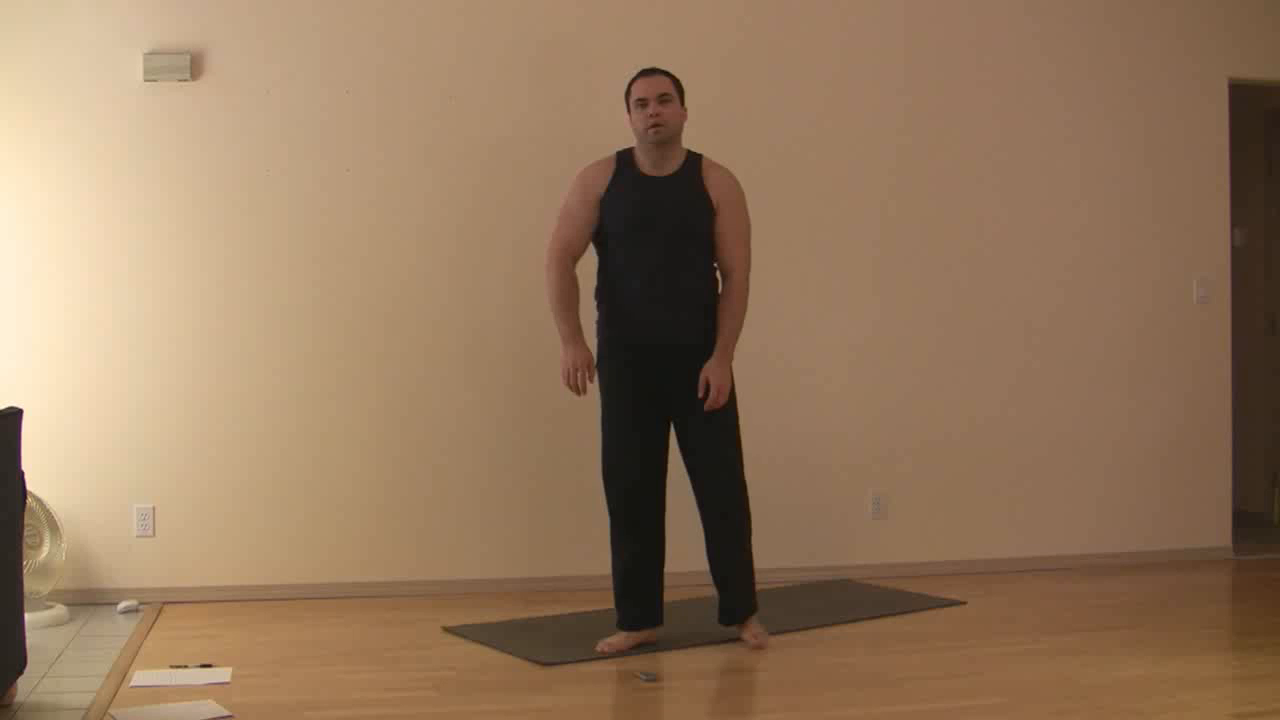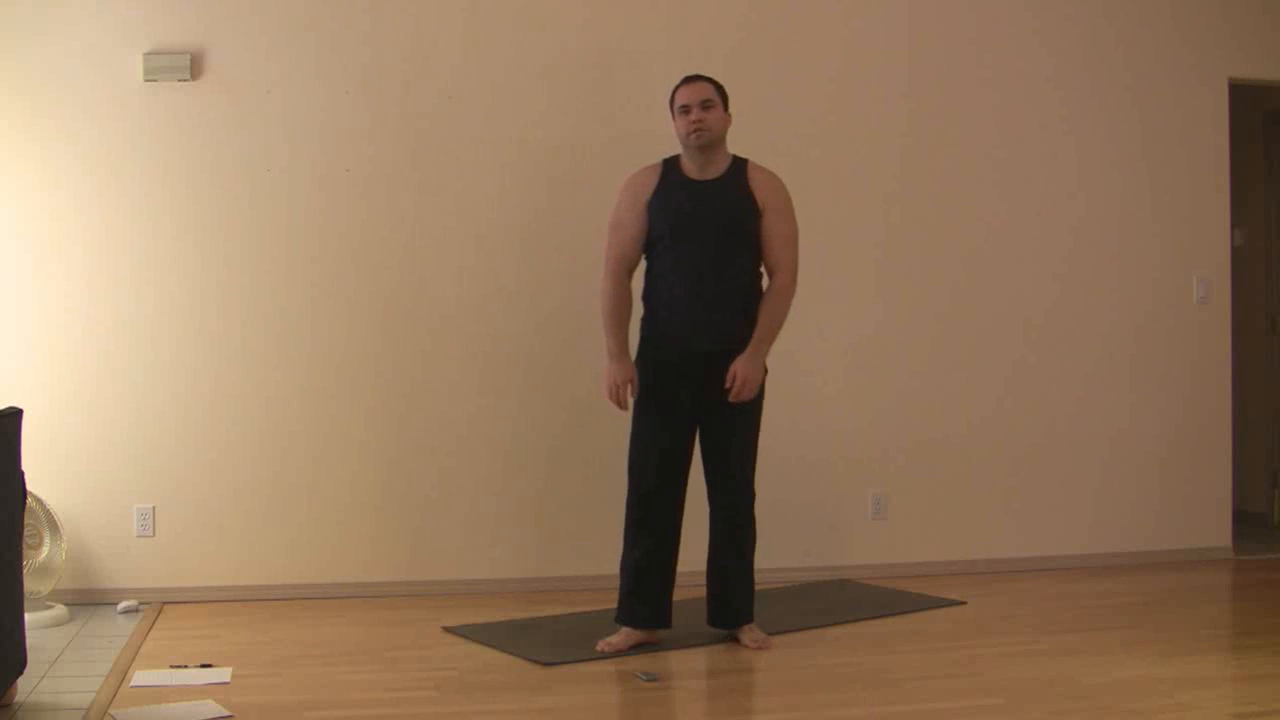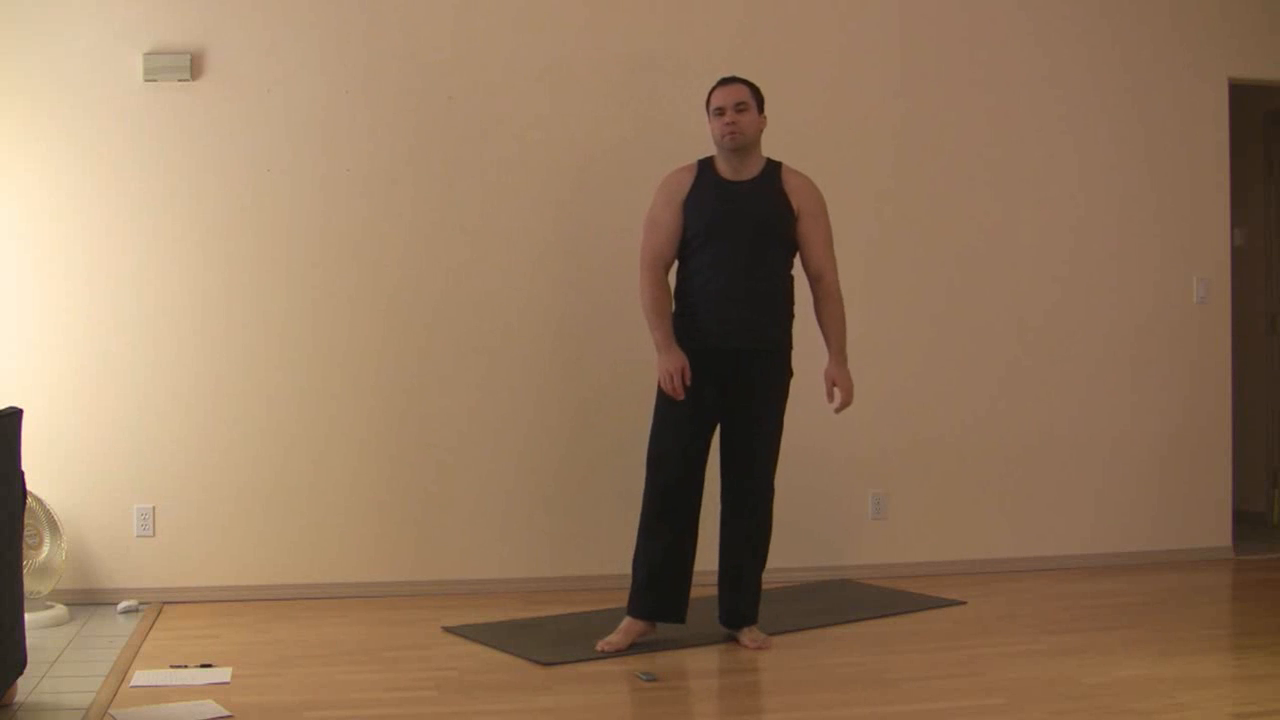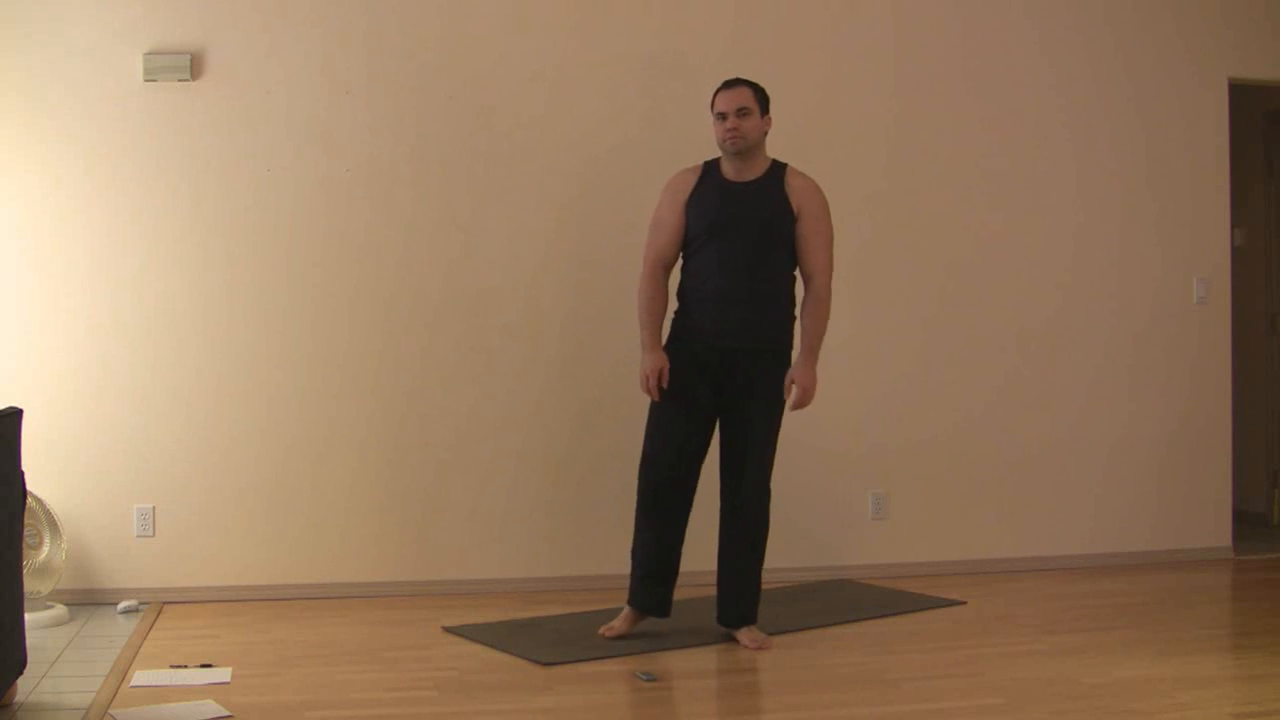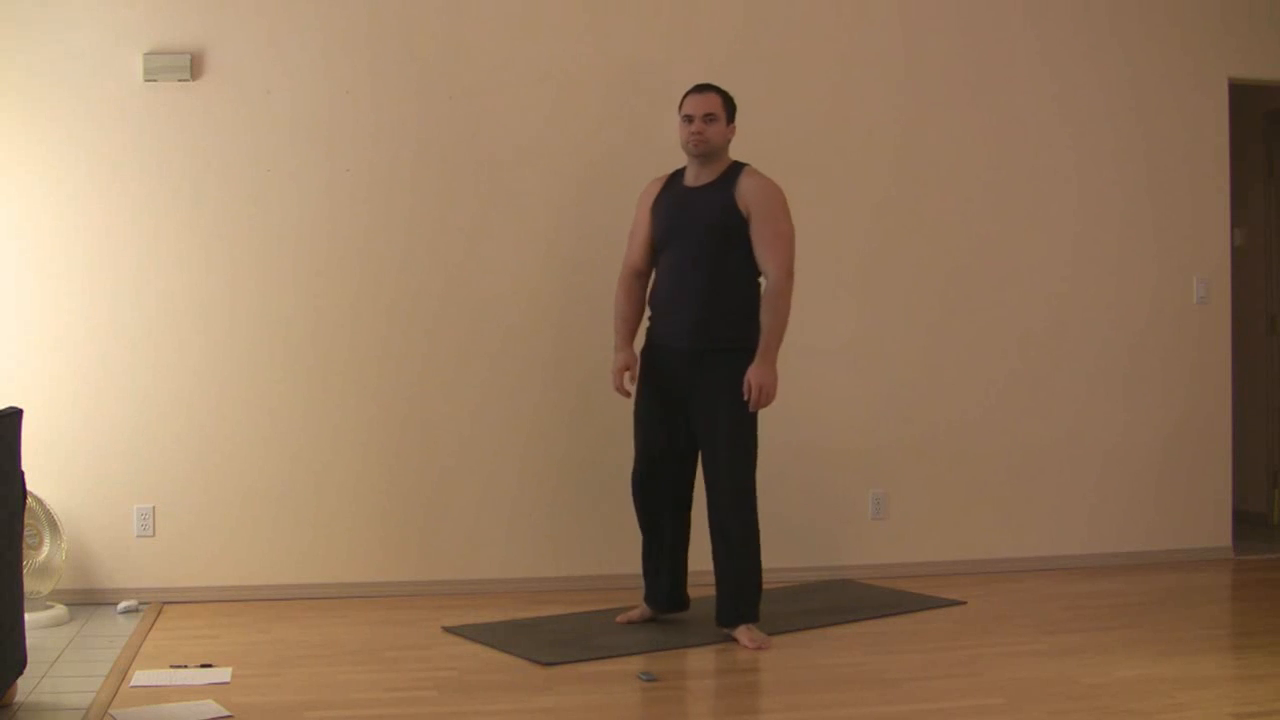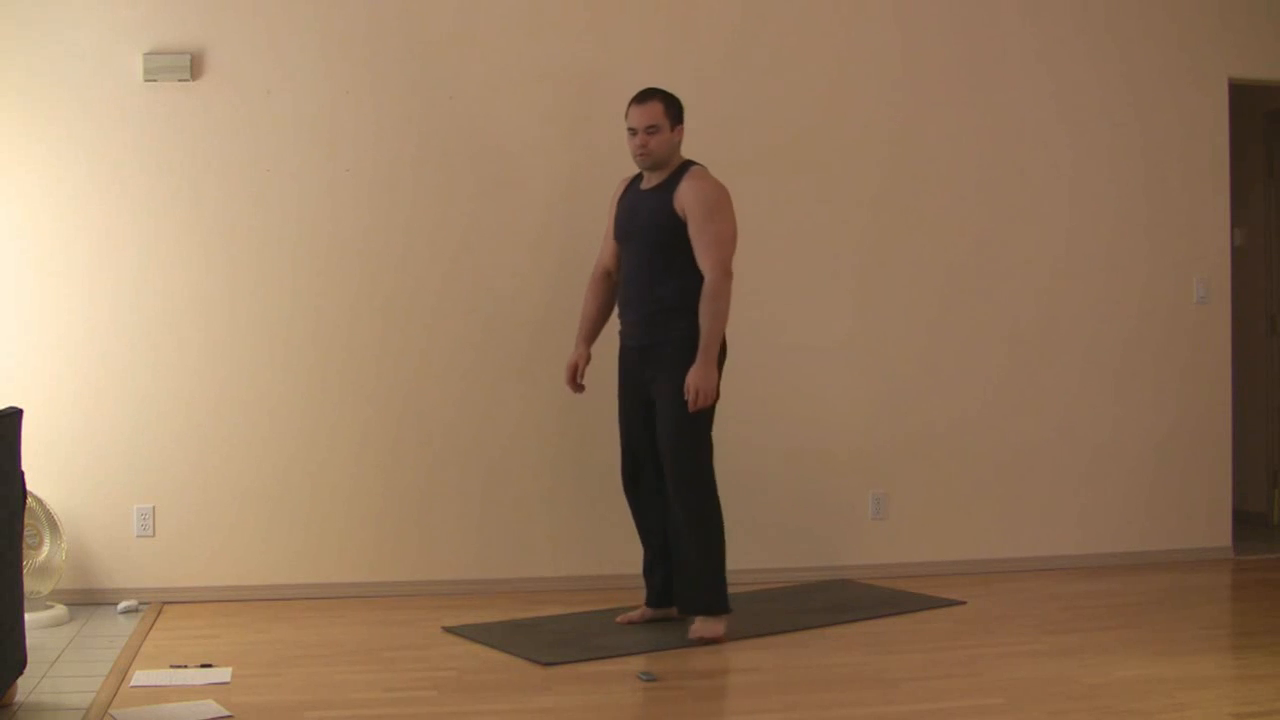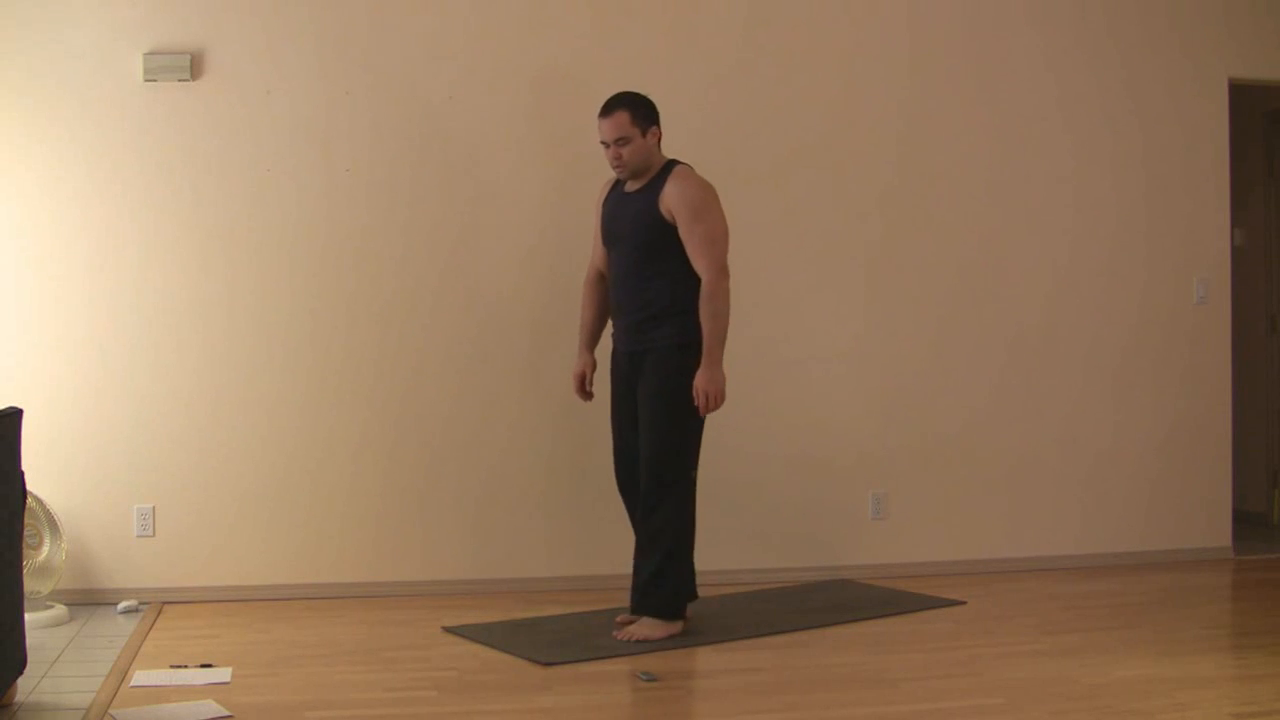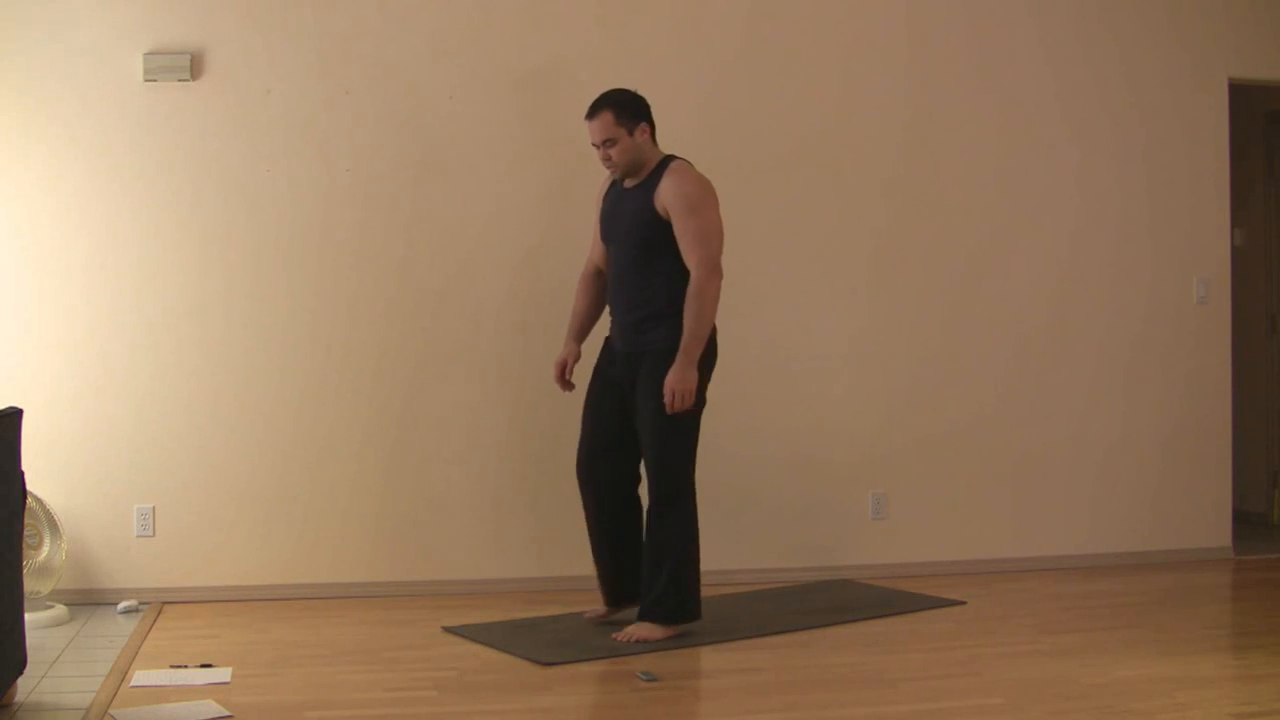
dt=0.4s
person 1, frame 1
left shoulder: (716, 183)
right shoulder: (598, 179)
left elbow: (736, 276)
right elbow: (560, 260)
left wrist: (722, 357)
right wrist: (571, 340)
left hip: (699, 358)
right hip: (626, 358)
left knee: (722, 484)
right knee: (630, 489)
left ankle: (742, 610)
right ankle: (637, 619)
person 1, frame 2
left shoulder: (762, 187)
right shoulder: (645, 185)
left elbow: (782, 277)
right elbow: (616, 273)
left wrist: (755, 353)
right wrist: (616, 356)
left hip: (735, 363)
right hip: (663, 361)
left knee: (734, 490)
right knee: (651, 489)
left ankle: (736, 614)
right ankle: (640, 617)
person 1, frame 3
left shoulder: (796, 190)
right shoulder: (682, 185)
left elbow: (824, 278)
right elbow: (652, 270)
left wrist: (837, 357)
right wrist: (666, 347)
left hip: (764, 361)
right hip: (693, 356)
left knee: (750, 489)
right knee: (670, 481)
left ankle: (741, 615)
right ankle: (645, 611)
person 1, frame 4
left shoulder: (798, 191)
right shoulder: (687, 185)
left elbow: (819, 280)
right elbow: (655, 268)
left wrist: (808, 360)
right wrist: (651, 346)
left hip: (762, 361)
right hip: (691, 353)
left knee: (747, 489)
right knee: (663, 477)
left ankle: (739, 614)
right ankle: (643, 602)
person 1, frame 5
left shoulder: (754, 191)
right shoulder: (658, 192)
left elbow: (778, 278)
right elbow: (633, 272)
left wrist: (766, 359)
right wrist: (624, 345)
left hip: (727, 361)
right hip: (662, 358)
left knee: (731, 486)
right knee: (653, 480)
left ankle: (741, 613)
right ankle: (663, 594)
person 1, frame 6
left shoulder: (699, 189)
right shoulder: (626, 193)
left elbow: (717, 276)
right elbow: (606, 272)
left wrist: (706, 360)
right wrist: (584, 342)
left hip: (684, 353)
right hip: (637, 352)
left knee: (686, 472)
right knee: (642, 476)
left ankle: (709, 604)
right ankle: (666, 595)
person 1, frame 7
left shoulder: (685, 189)
right shoulder: (610, 194)
left elbow: (714, 276)
right elbow: (599, 275)
left wrist: (712, 362)
right wrist: (586, 349)
left hip: (676, 352)
right hip: (630, 352)
left knee: (663, 477)
right knee: (633, 477)
left ankle: (663, 608)
right ankle: (658, 595)
person 1, frame 8
left shoulder: (682, 186)
right shoulder: (612, 190)
left elbow: (706, 274)
right elbow: (597, 270)
left wrist: (688, 363)
right wrist: (573, 340)
left hip: (670, 357)
right hip: (621, 351)
left knee: (667, 482)
right knee: (598, 468)
left ankle: (669, 610)
right ankle: (625, 586)
